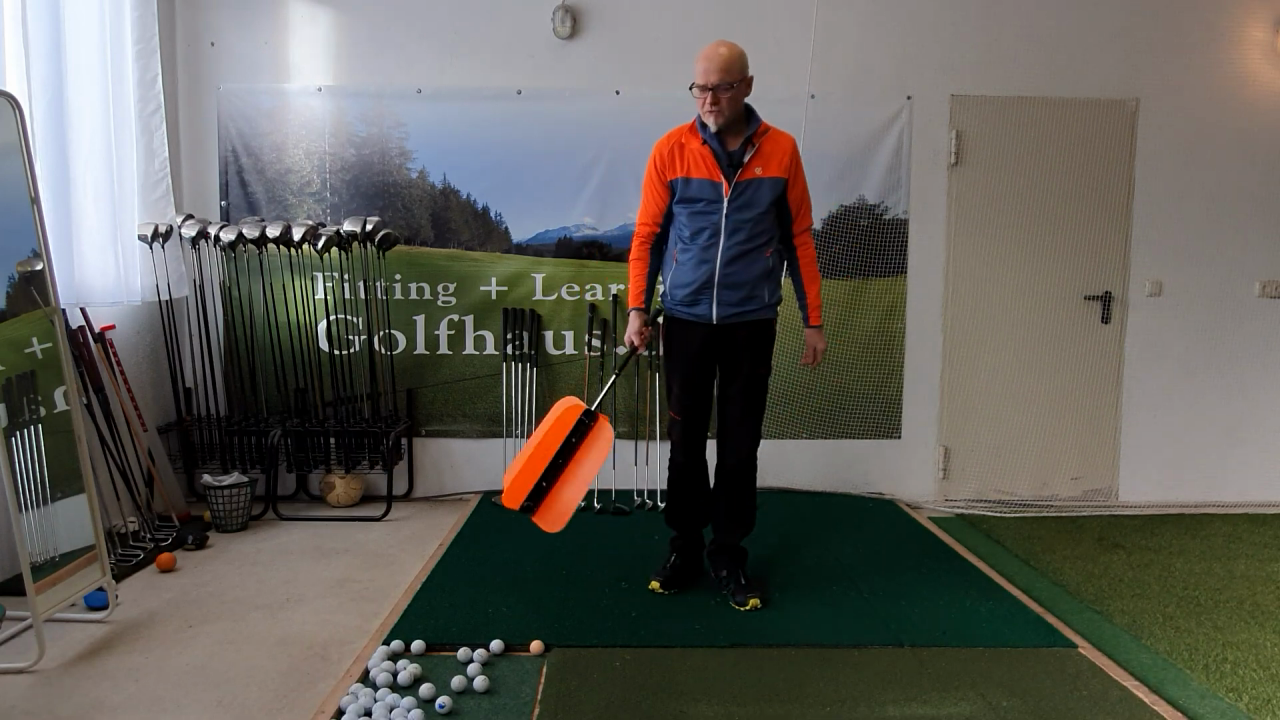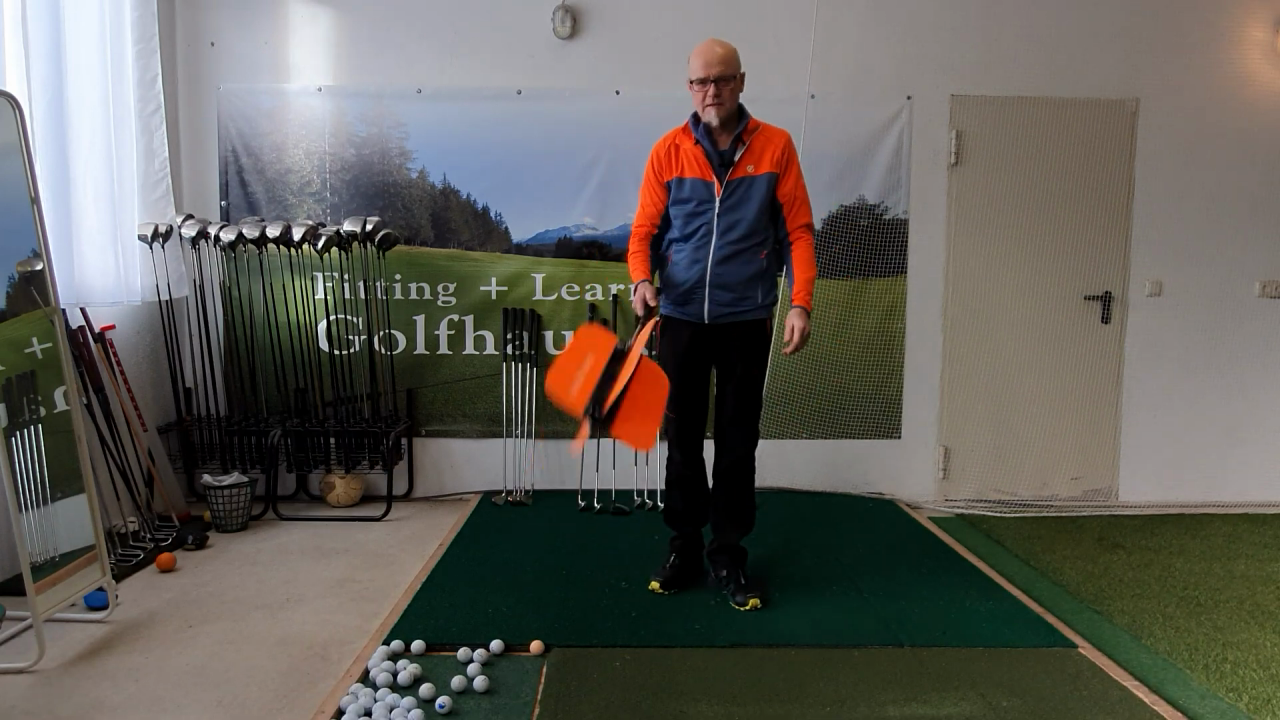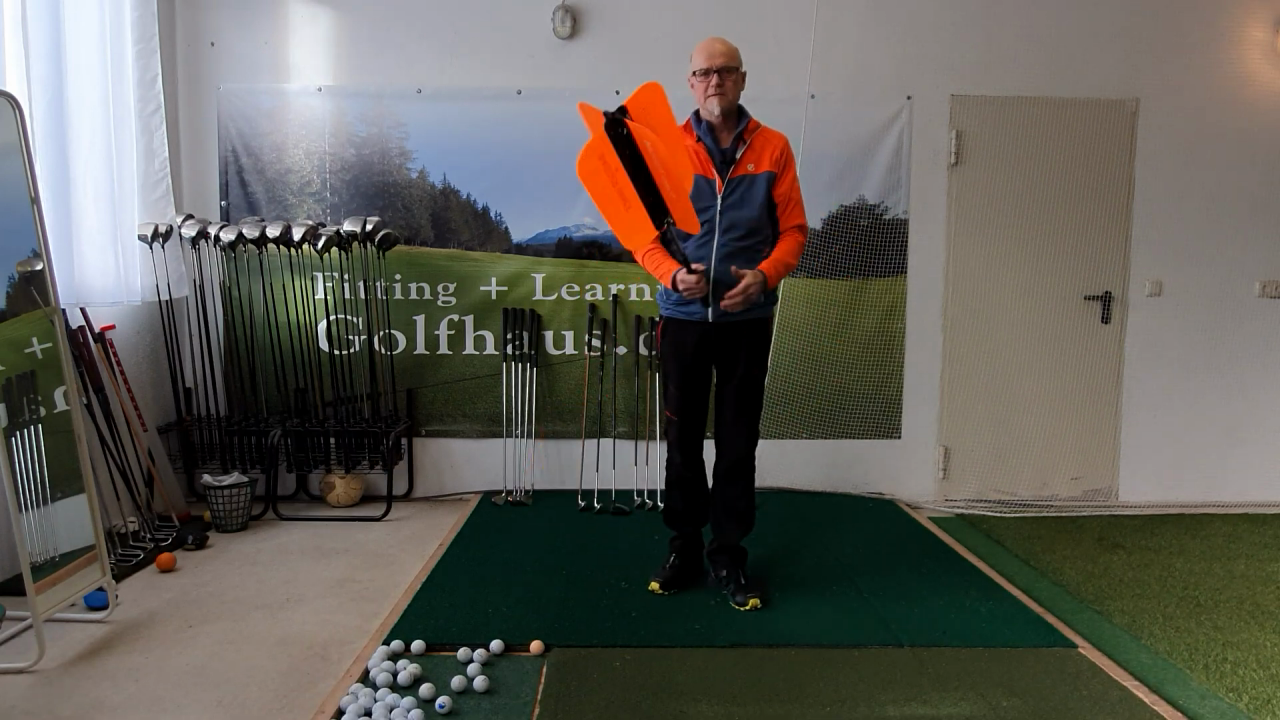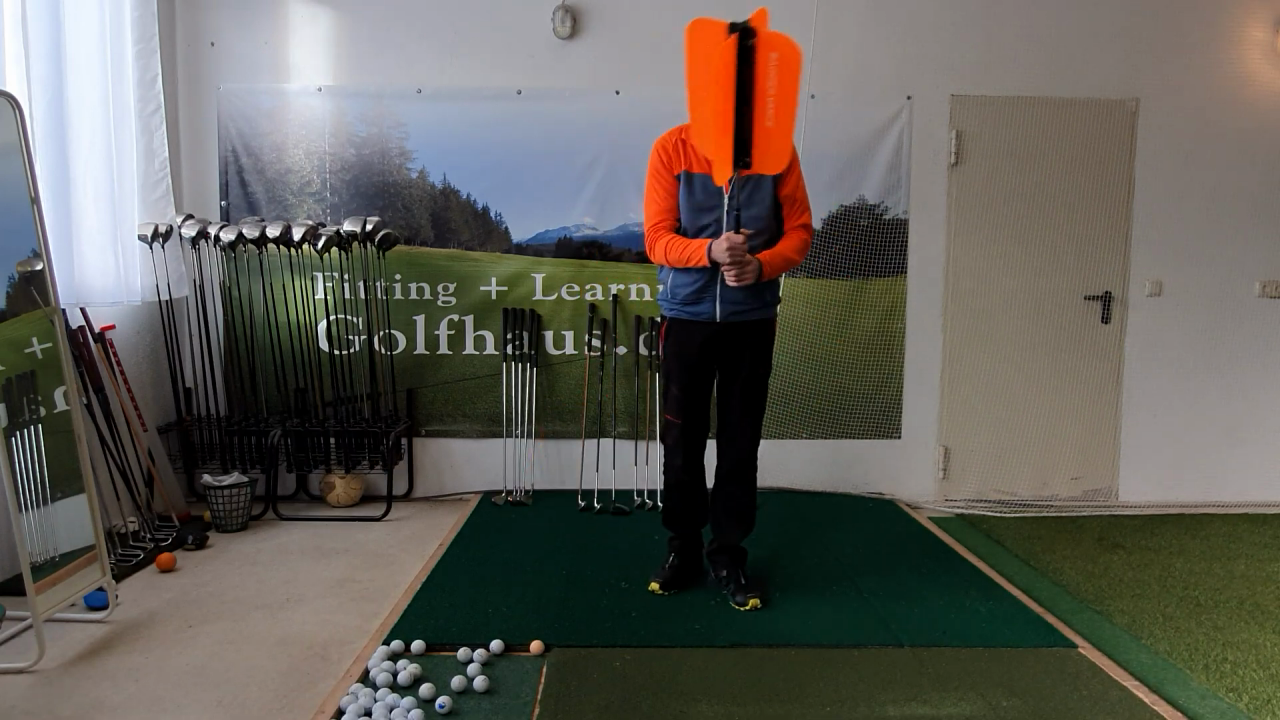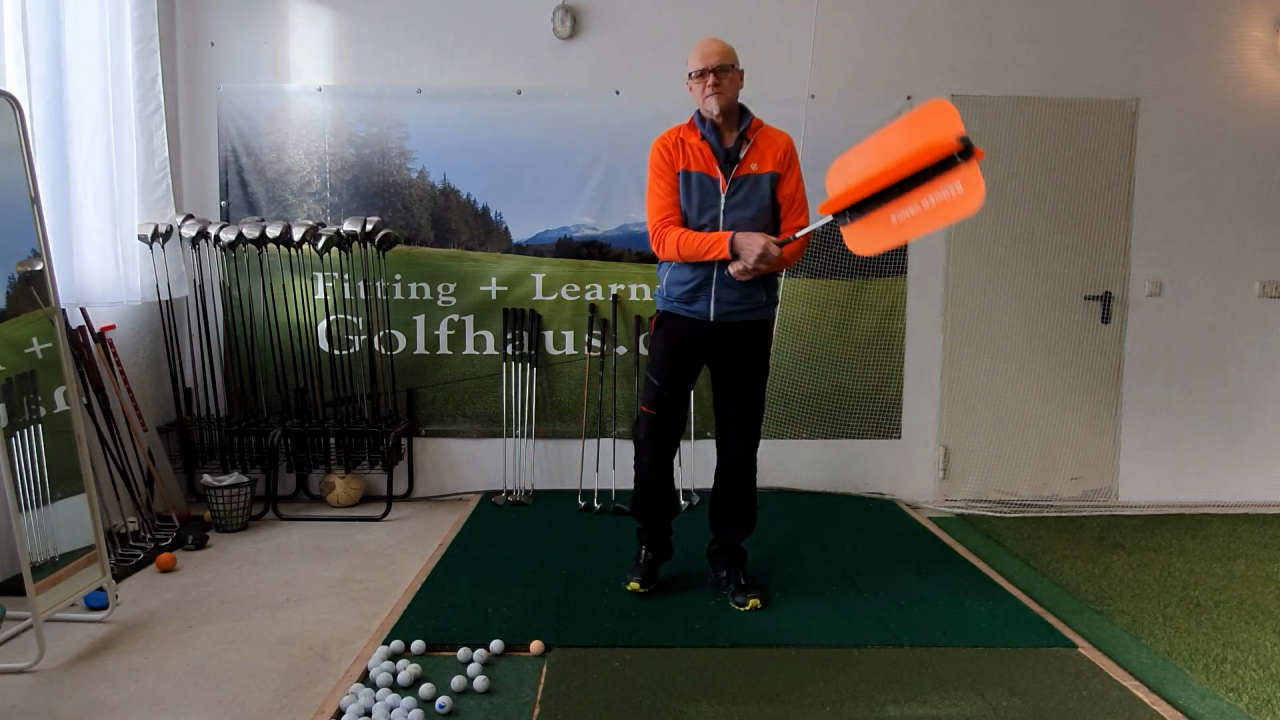
dt=0.3s
person 1, frame 1
left shoulder: (781, 150)
right shoulder: (670, 149)
left elbow: (799, 238)
right elbow: (647, 235)
left wrist: (813, 319)
right wrist: (637, 307)
left hip: (752, 323)
right hip: (686, 320)
left knee: (740, 443)
right knee: (685, 439)
left ankle: (729, 554)
right ankle: (684, 546)
person 1, frame 2
left shoulder: (776, 146)
right shoulder: (667, 151)
left elbow: (799, 230)
right elbow: (644, 230)
left wrist: (801, 303)
right wrist: (642, 280)
left hip: (748, 321)
right hip: (682, 320)
left knee: (738, 440)
right knee: (682, 438)
left ankle: (728, 555)
right ankle: (684, 546)
person 1, frame 3
left shoulder: (773, 147)
left elbow: (793, 231)
right elbow: (646, 235)
left wrist: (763, 276)
right wrist: (674, 274)
left hip: (747, 321)
right hip: (683, 318)
left knee: (738, 442)
right knee: (683, 439)
left ankle: (728, 556)
right ankle: (684, 548)
person 1, frame 4
right shoulder: (670, 149)
left elbow: (799, 236)
right elbow: (657, 240)
left wrist: (758, 266)
right wrist: (712, 251)
left hip: (751, 325)
right hip: (687, 317)
left knee: (739, 445)
right knee: (681, 443)
left ankle: (729, 557)
right ankle: (682, 549)
person 1, frame 5
left shoulder: (777, 146)
right shoulder: (669, 146)
left elbow: (796, 235)
right elbow: (664, 237)
left wrist: (762, 262)
right wrist: (734, 243)
left hip: (747, 319)
right hip: (680, 313)
left knee: (738, 443)
right knee: (654, 429)
left ankle: (728, 555)
right ankle: (652, 541)
